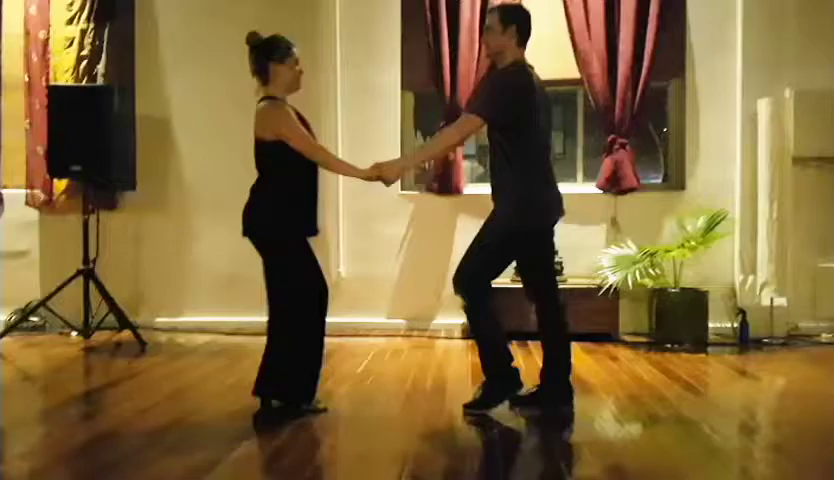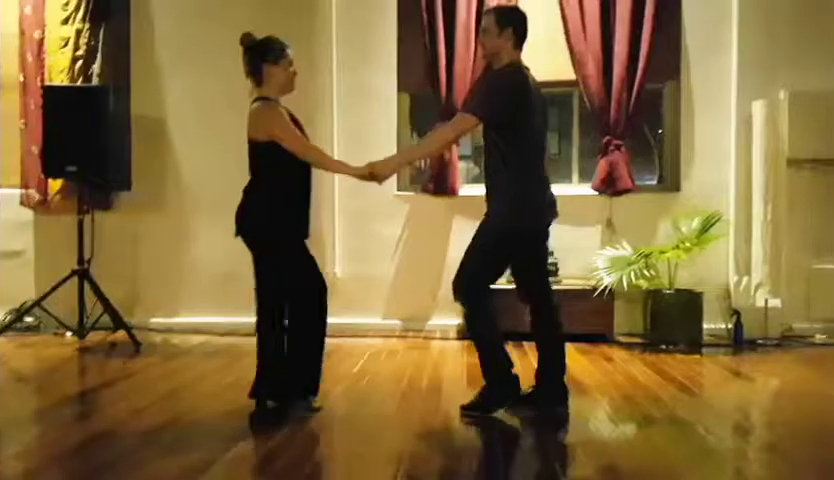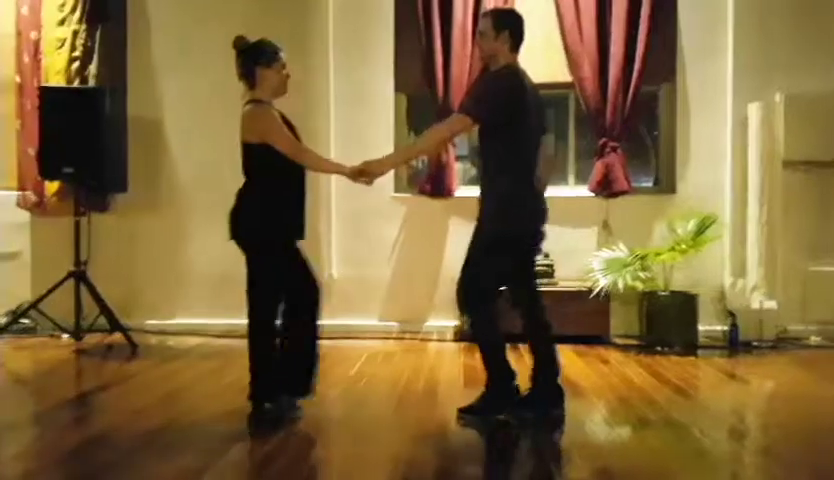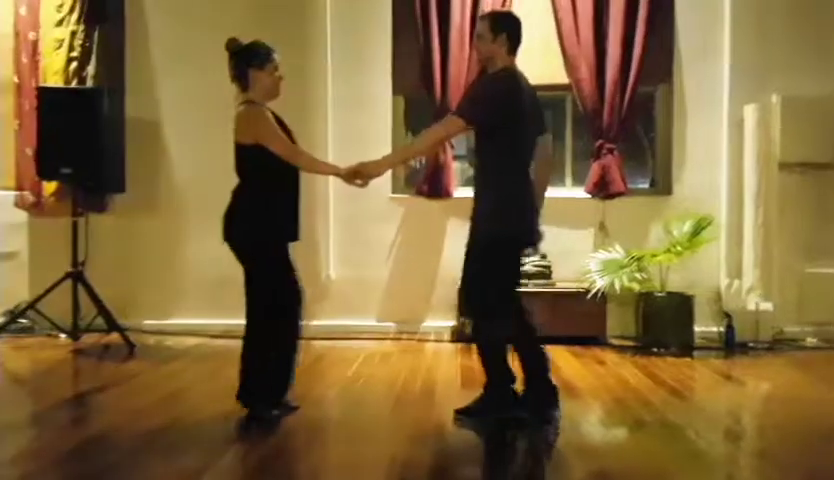
dt=0.1s
person 1, frame 1
left shoulder: (503, 79)
right shoulder: (530, 83)
left elbow: (460, 131)
left wrist: (402, 164)
left hip: (518, 208)
right hip: (540, 206)
left knee: (471, 281)
right knee: (544, 294)
left ankle: (501, 377)
right ankle: (556, 388)
person 1, frame 2
left shoulder: (499, 80)
right shoulder: (527, 84)
left elbow: (455, 129)
left wrist: (396, 162)
left hip: (512, 210)
right hip: (534, 207)
left knee: (470, 287)
right knee: (537, 296)
left ankle: (501, 384)
right ankle: (550, 389)
person 1, frame 3
left shoulder: (496, 83)
right shoulder: (524, 88)
left elbow: (448, 130)
right elbow: (542, 154)
left wrist: (388, 162)
left hip: (504, 213)
right hip: (524, 212)
left knee: (475, 298)
right knee: (527, 302)
left ankle: (501, 392)
right ankle: (546, 393)
person 1, frame 4
left shoulder: (492, 86)
right shoulder: (524, 90)
left elbow: (443, 132)
right elbow: (544, 155)
left wrist: (382, 165)
right wrist: (532, 209)
left hip: (497, 215)
right hip: (518, 214)
left knee: (481, 303)
right knee: (504, 303)
left ankle: (500, 395)
right ankle: (539, 391)
person 2, frame 1
left shoulder: (280, 110)
right shoulder: (273, 110)
left elbow: (304, 158)
right elbow: (314, 152)
right wrist: (362, 172)
left hip: (282, 220)
right hip: (274, 221)
left knee: (288, 302)
right knee: (309, 295)
left ankle: (277, 391)
right ankle: (294, 393)
person 2, frame 2
left shoulder: (274, 111)
right shoulder: (266, 111)
left elbow: (297, 157)
right elbow: (307, 152)
right wrist: (355, 171)
left hip: (274, 221)
right hip: (267, 221)
left knee: (277, 302)
right knee: (310, 291)
left ankle: (273, 390)
right ankle: (294, 389)
person 2, frame 3
left shoulder: (268, 113)
right shoulder: (259, 113)
left elbow: (291, 158)
right elbow: (299, 154)
right wrist: (345, 170)
left hip: (270, 223)
right hip: (260, 224)
left knee: (268, 304)
right knee: (303, 294)
left ankle: (269, 392)
right ankle: (280, 390)
person 2, frame 4
left shoulder: (262, 115)
right shoulder: (252, 114)
right elbow: (293, 156)
right wrist: (339, 171)
left hip: (263, 225)
right hip: (254, 226)
left knee: (269, 305)
right knee: (282, 302)
left ankle: (262, 394)
right ankle: (260, 396)
